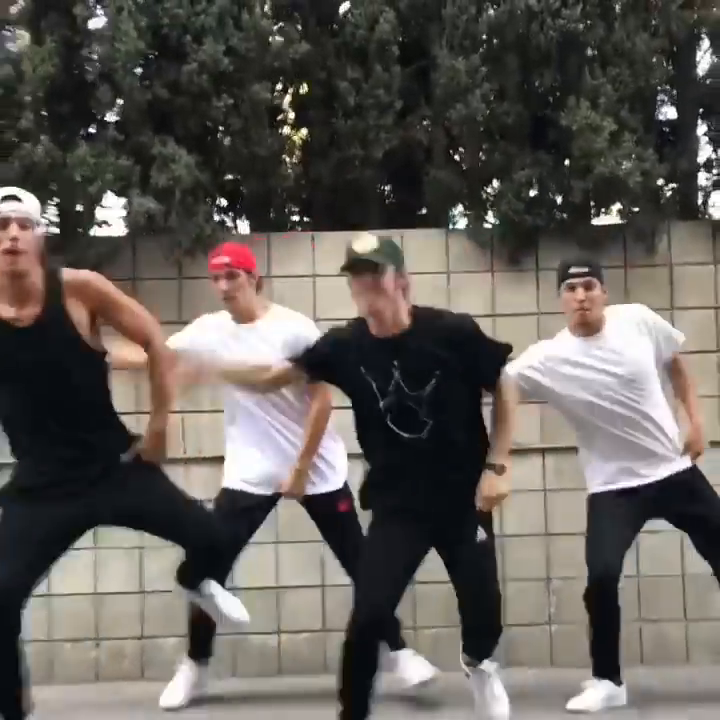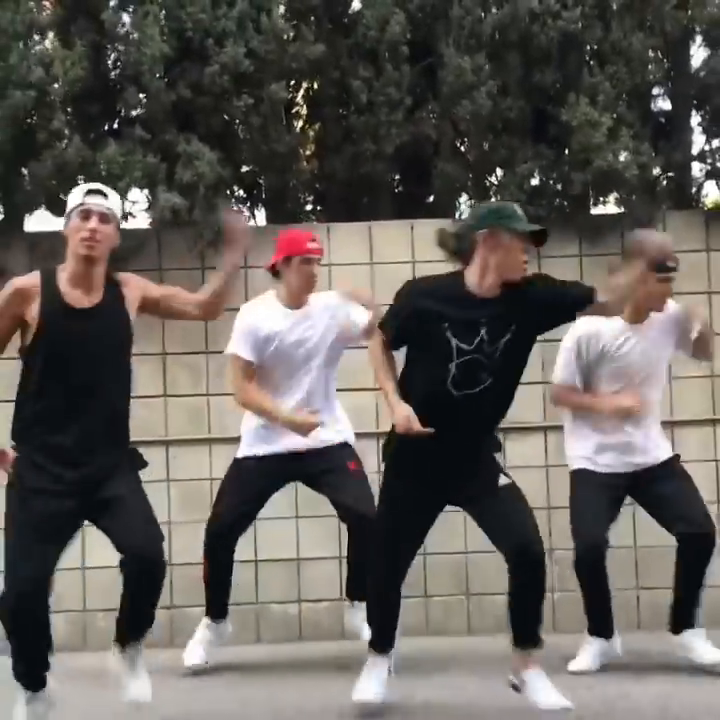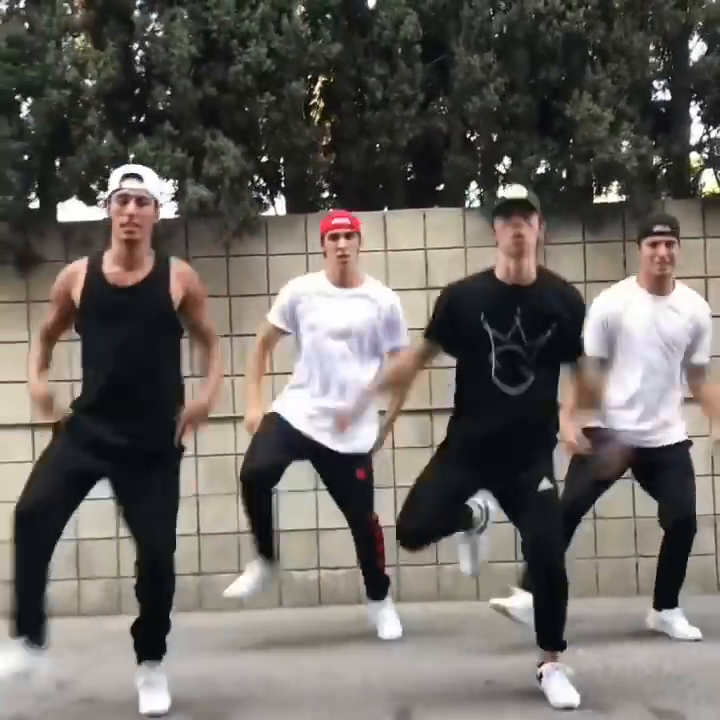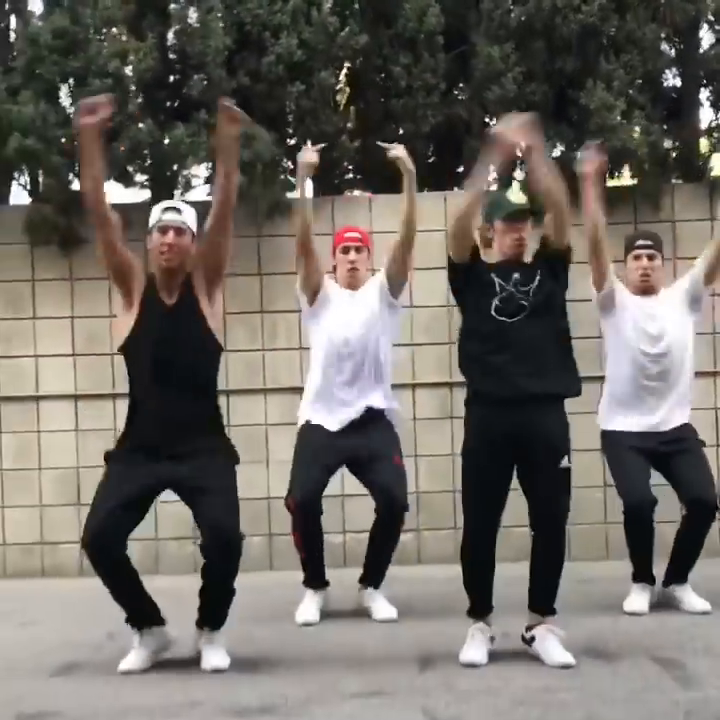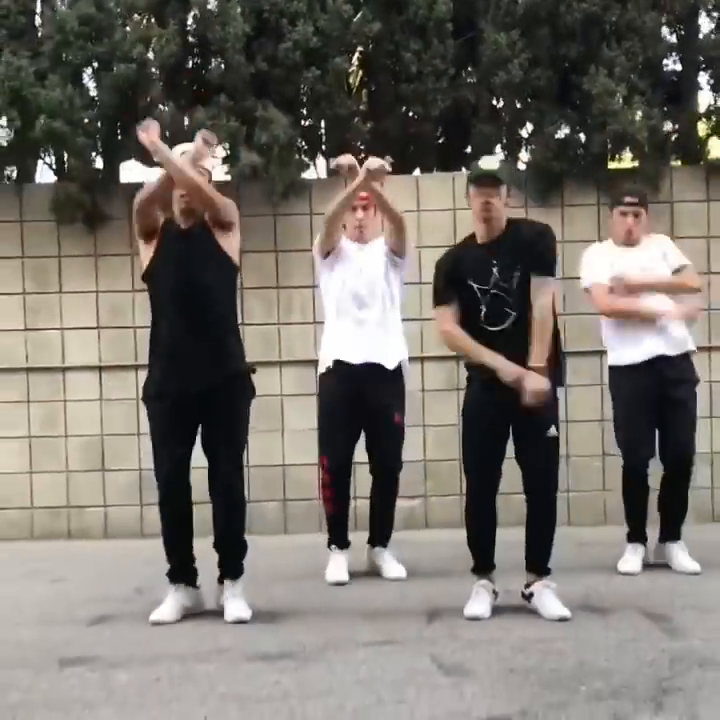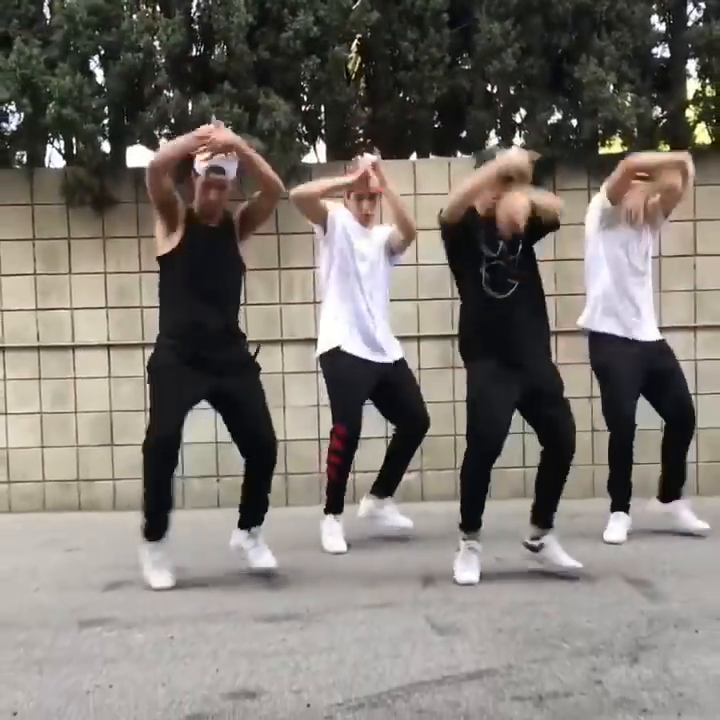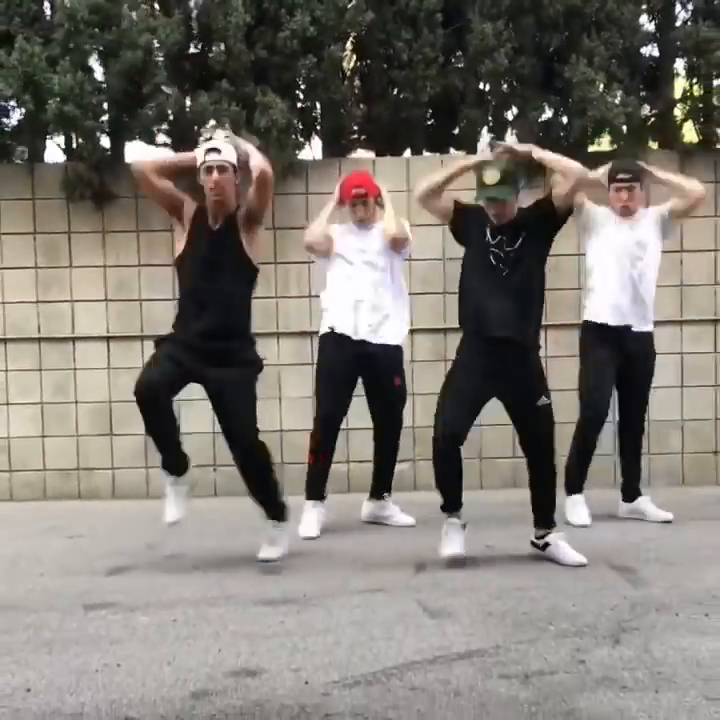
dt=0.3s
person 1, frame 1
left shoulder: (82, 288)
left elbow: (155, 343)
left wrist: (159, 425)
left hip: (113, 467)
left knee: (208, 533)
left ankle: (199, 581)
person 1, frame 2
left shoulder: (131, 291)
left elbow: (205, 307)
left wrist: (233, 254)
left hip: (110, 465)
left knee: (146, 559)
left ankle: (129, 646)
person 1, frame 3
left shoulder: (179, 277)
right shoulder: (77, 275)
left elbow: (211, 339)
right elbow: (49, 329)
left wrist: (208, 387)
left hip: (152, 442)
right hip: (86, 430)
left knee: (157, 554)
left ankle: (151, 665)
person 1, frame 4
left shoulder: (206, 285)
right shoulder: (132, 286)
left elbow: (224, 209)
right elbow: (96, 209)
left wrist: (229, 143)
right wrist: (89, 138)
left hip: (203, 447)
right hip: (141, 447)
left knee: (224, 537)
right knee: (99, 535)
left ankle: (211, 632)
right ankle: (149, 631)
person 1, frame 5
left shoulder: (223, 214)
right shoulder: (150, 224)
left elbow: (211, 206)
right elbow: (147, 200)
left wrist: (163, 152)
left hip: (225, 377)
right hip: (169, 378)
left knee: (227, 481)
right knee: (171, 486)
left ankle: (231, 582)
right ankle: (182, 584)
person 1, frame 6
left shoulder: (239, 222)
right shoulder: (172, 214)
left elbow: (275, 190)
right elbow: (156, 165)
left wrist: (234, 142)
left hip: (229, 356)
right hip: (178, 357)
left knee: (262, 445)
right knee: (162, 444)
left ankle: (250, 530)
right ankle: (154, 542)
person 1, frame 7
left shoulder: (247, 220)
right shoulder: (186, 212)
left elbow: (266, 175)
right elbow: (142, 168)
left wrist: (241, 146)
right wrist: (189, 158)
left hip: (231, 349)
right hip: (184, 341)
left knee: (242, 436)
right knee: (149, 389)
left ankle: (278, 521)
right ankle: (176, 471)
person 2, frame 1
left shoulder: (455, 332)
right shoulder: (340, 344)
left elbow: (501, 391)
right elbow: (274, 376)
left wrist: (497, 466)
right wrist: (216, 368)
left hip: (459, 500)
right hip: (394, 504)
left knee: (482, 615)
right knee: (369, 616)
left ankle: (479, 663)
person 2, frame 2
left shoulder: (533, 294)
right shoulder: (422, 296)
left elbow: (611, 301)
right elbow: (381, 344)
right wrist: (394, 403)
left hip: (477, 459)
right hip: (416, 460)
left knee: (528, 552)
right knee: (390, 565)
left ankle: (527, 667)
right ankle: (378, 658)
person 2, frame 3
left shoulder: (563, 298)
right shoulder: (461, 295)
left elbow: (578, 370)
right elbow: (422, 355)
right wrist: (364, 400)
left hip: (527, 453)
right hip: (467, 443)
left knee: (548, 559)
right knee: (412, 534)
left ankle: (551, 663)
right ankle: (463, 517)
person 2, frame 4
left shoulder: (551, 264)
right shoulder: (469, 271)
left elbow: (561, 212)
right elbow: (458, 227)
left wrist: (532, 148)
right wrist: (492, 155)
left hip: (544, 410)
right hip: (488, 412)
left knee: (551, 524)
right knee: (480, 526)
left ankle: (540, 625)
right ankle: (480, 623)
person 2, frame 5
left shoulder: (534, 237)
right shoulder: (453, 260)
left elbow: (544, 303)
right elbow: (446, 327)
left wrist: (538, 369)
right wrist: (502, 367)
left hip: (534, 382)
right hip: (485, 387)
left knee: (542, 487)
right knee: (480, 488)
left ankle: (538, 581)
right ankle: (483, 581)
person 2, frame 6
left shoulder: (525, 221)
right shoulder: (460, 225)
left elbow: (555, 209)
right elbow: (454, 202)
left wrist: (524, 195)
right wrist: (501, 165)
left hip: (534, 358)
right hip: (488, 361)
left knee: (561, 443)
right knee: (484, 446)
left ankle: (541, 534)
right ankle: (469, 541)
person 2, frame 7
left shoulder: (537, 220)
right shoulder: (472, 220)
left elbow: (576, 175)
right elbow: (424, 195)
left wrist: (528, 151)
right wrist: (469, 162)
left hip: (522, 352)
right hip: (476, 350)
left knee: (540, 447)
right knee: (446, 434)
left ankle: (545, 534)
right ankle: (452, 519)
person 3, frame 1
left shoulder: (295, 328)
right shoulder: (206, 332)
left elbow: (321, 401)
right elbow: (152, 357)
left wrist: (303, 466)
right wrist: (114, 353)
left hip: (317, 469)
right hip: (249, 474)
left knee: (360, 559)
right knee: (211, 566)
left ankle: (398, 651)
right ankle: (195, 664)
person 3, frame 2
left shoulder: (336, 308)
right shoulder: (255, 314)
right elbow: (241, 387)
left wrist: (370, 306)
right wrist: (286, 417)
left hip: (327, 438)
right hip: (265, 443)
left knee: (363, 515)
right knee: (220, 530)
left ankle: (359, 605)
right ankle: (214, 622)
person 3, frame 3
left shoulder: (384, 302)
right shoulder: (301, 292)
right elbow: (264, 345)
left wrist: (388, 421)
right wrist: (253, 401)
left hip: (350, 428)
right hip: (293, 415)
left knee: (360, 517)
right knee: (255, 475)
left ankle: (380, 599)
right ankle: (263, 559)
person 3, frame 4
left shoulder: (384, 292)
right shoulder: (319, 294)
left elbow: (404, 245)
right elbow: (305, 246)
left wrist: (409, 179)
right wrist: (304, 181)
left hip: (371, 418)
right hip: (321, 419)
left knee: (394, 500)
right knee: (300, 502)
left ankle: (372, 587)
right ankle: (314, 588)
person 3, frame 5
left shoulder: (389, 250)
right shoulder: (331, 248)
left elbow: (399, 225)
right elbow: (330, 220)
left wrist: (373, 184)
right wrist: (358, 181)
left hip: (385, 364)
right hip: (339, 365)
left knee: (387, 461)
right knee: (335, 460)
left ankle: (380, 547)
right ankle: (338, 548)
person 3, frame 6
left shoulder: (386, 236)
right shoulder: (333, 221)
left elbow: (409, 231)
right elbow: (298, 195)
left wrist: (383, 182)
right wrist: (353, 177)
left hip: (384, 349)
right hip: (342, 347)
left knee: (416, 421)
right knee: (347, 428)
left ankle: (379, 498)
right ankle: (333, 516)
person 3, frame 7
left shoulder: (391, 229)
right shoulder: (334, 232)
left elbow: (398, 237)
right elbow: (312, 242)
left wrist: (386, 202)
right wrist: (331, 210)
left hip: (384, 337)
right hip: (340, 333)
left knee: (389, 421)
right knee: (327, 416)
left ankle: (379, 499)
right ankle: (313, 503)
person 4, frame 1
left shoulder: (639, 320)
right shoulder: (547, 358)
left elbow: (675, 363)
left hip: (674, 471)
right hip: (615, 483)
right knee: (602, 580)
right ankle: (608, 682)
person 4, frame 2
left shoulder: (671, 316)
right shoulder: (589, 331)
right elbow: (559, 392)
right wrist: (608, 403)
left hip: (653, 455)
right hip: (595, 461)
right knee: (588, 550)
right ankle: (601, 638)
person 4, frame 3
right shoulder: (611, 302)
right elbow: (587, 367)
left hip: (666, 436)
right hip: (608, 428)
left knee: (682, 520)
right knee: (569, 507)
left ankle: (666, 609)
right ankle: (530, 593)
person 4, frame 4
right shoulder: (613, 301)
right elbow: (595, 245)
right wrist: (591, 186)
left hip: (675, 427)
right hip: (623, 429)
right knee: (639, 502)
left ankle: (676, 582)
right ankle: (642, 583)
person 4, frame 5
left shoulder: (662, 245)
right shoulder: (598, 255)
left elbow: (691, 282)
right elbow: (604, 305)
left wrist: (635, 281)
right wrist: (669, 310)
left hip: (675, 360)
right hip: (630, 366)
left knee: (681, 455)
right knee: (637, 458)
left ankle: (671, 541)
right ankle: (635, 543)
person 4, frame 6
left shoulder: (651, 217)
right shoulder: (603, 209)
right elbow: (629, 165)
left hip: (647, 336)
right hip: (610, 337)
left knee: (683, 415)
right knee: (623, 427)
left ankle: (670, 499)
right ankle: (619, 512)
person 4, frame 7
left shoulder: (656, 218)
right shoulder: (594, 216)
left elbow: (697, 194)
left wrist: (654, 172)
right wrist: (602, 174)
left hip: (640, 331)
right hip: (601, 328)
left knee: (633, 417)
right knee: (594, 411)
left ankle: (632, 498)
right ankle: (573, 493)
